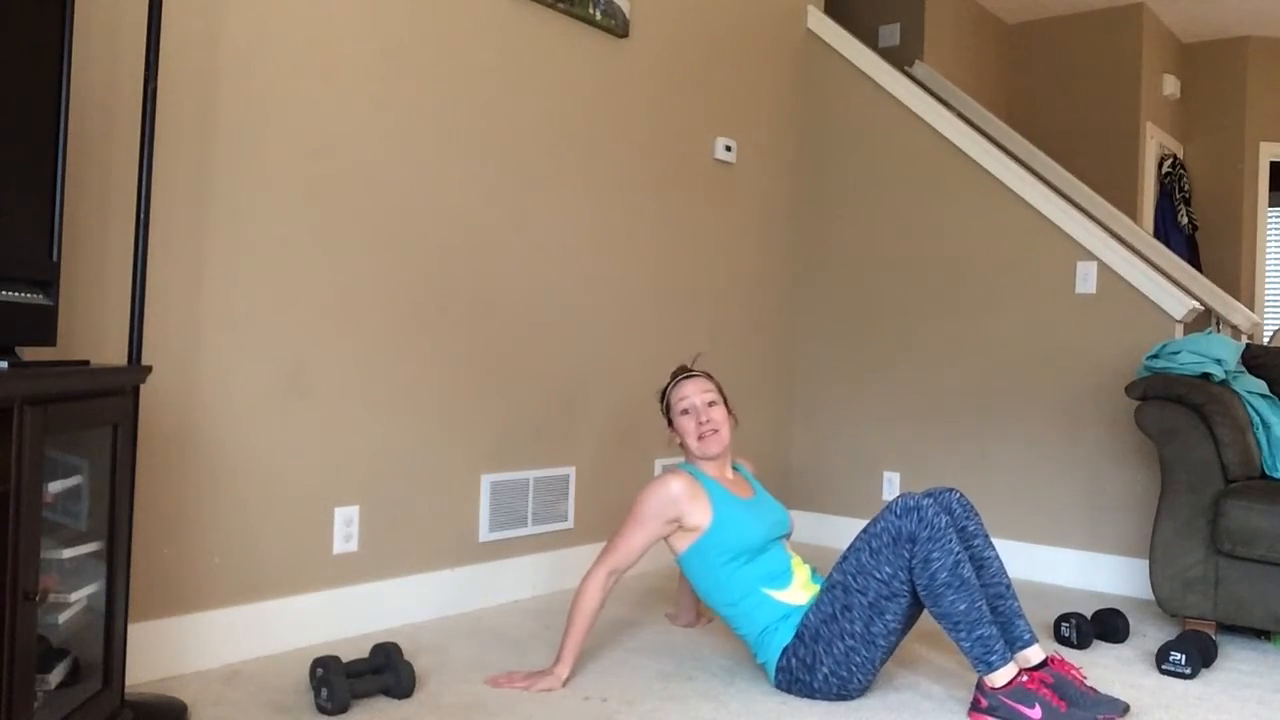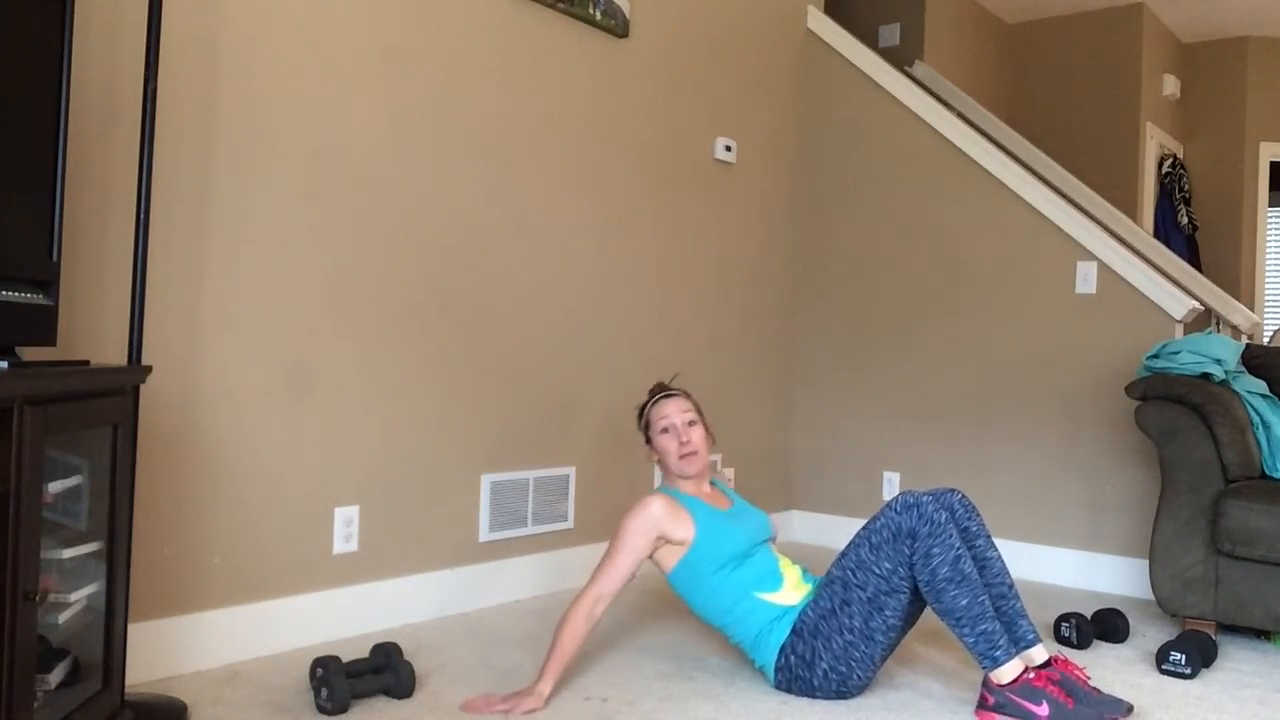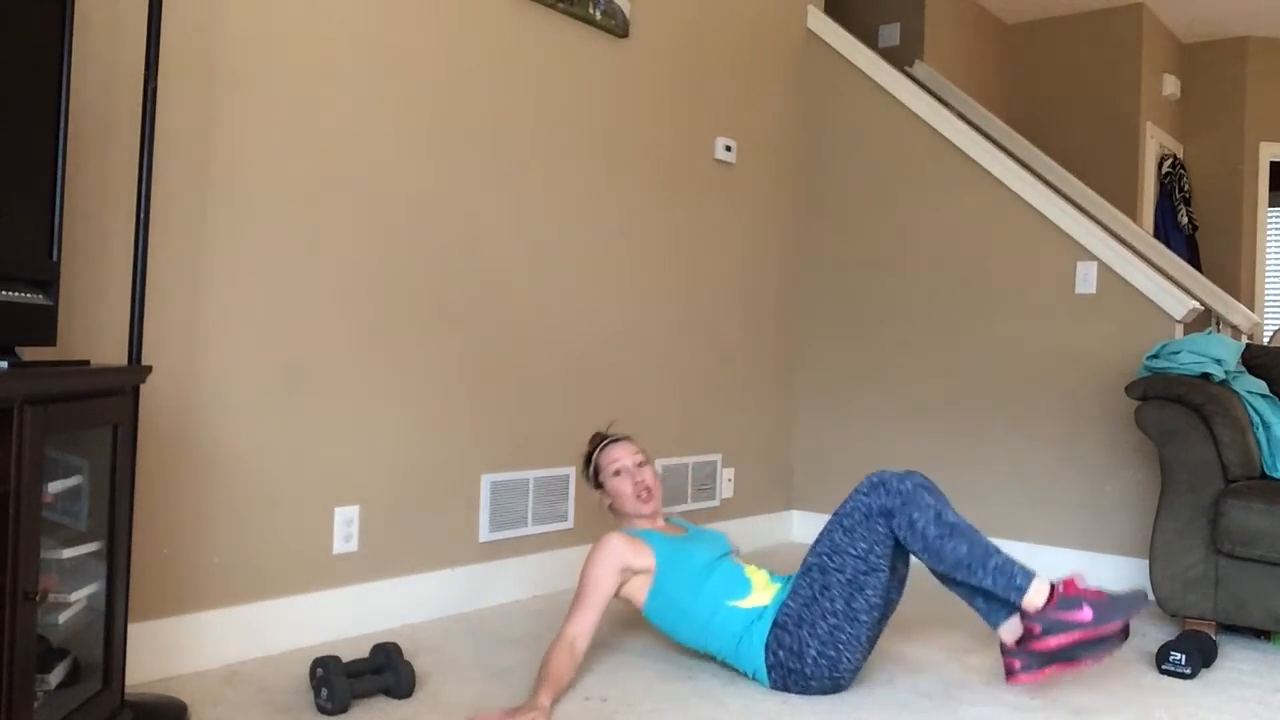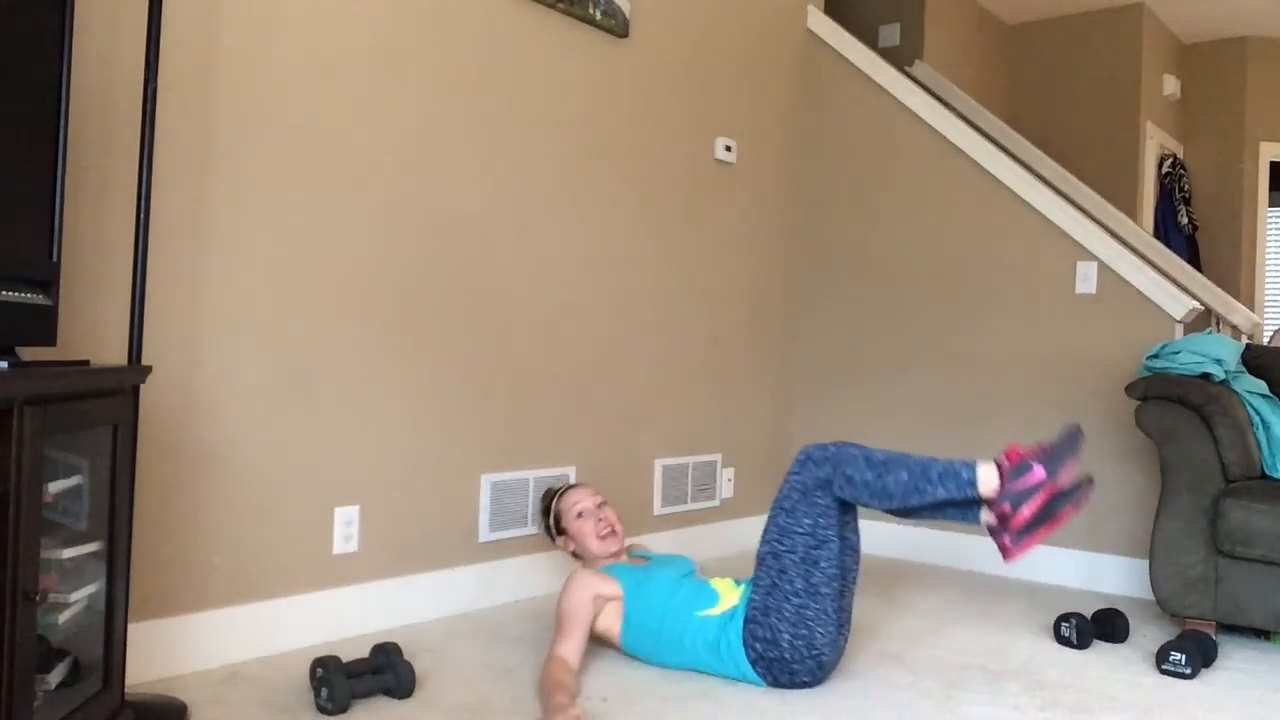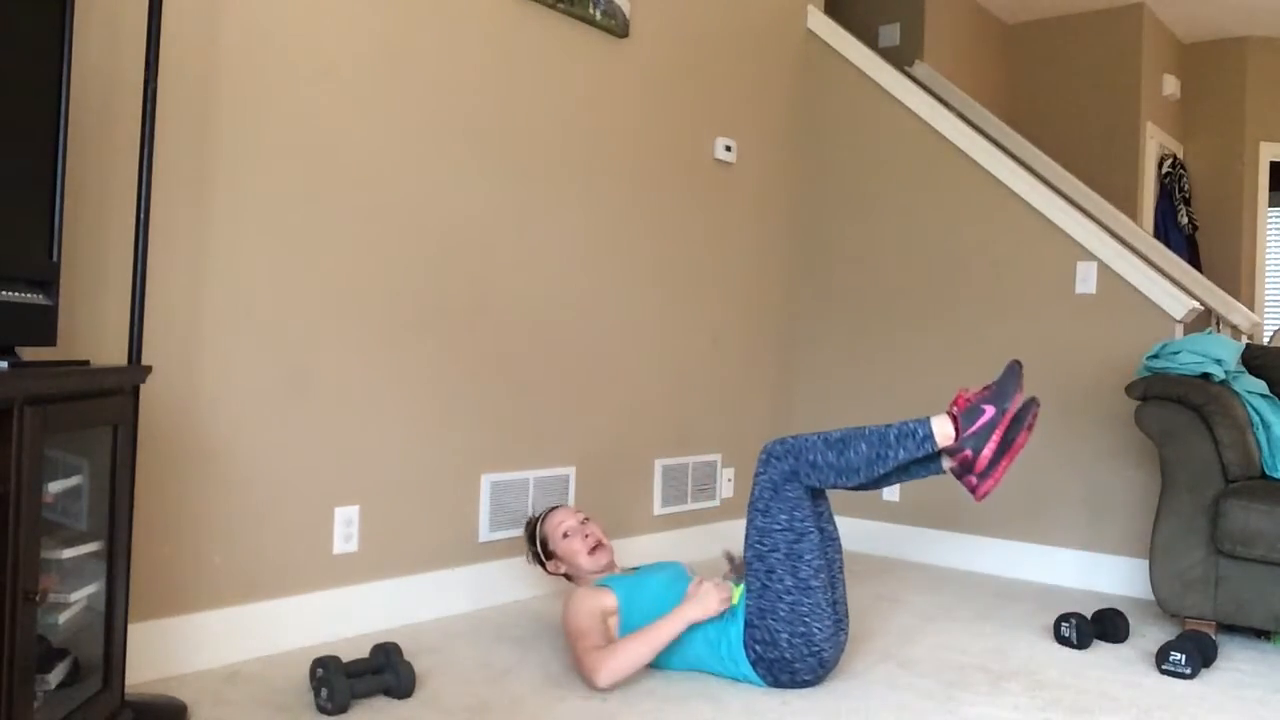
dt=0.4s
person 1, frame 1
left shoulder: (743, 473)
right shoulder: (674, 491)
right elbow: (603, 572)
left wrist: (691, 610)
left hip: (832, 628)
right hip: (808, 658)
left knee: (946, 504)
right knee: (915, 518)
left ankle: (1030, 661)
person 1, frame 2
left shoulder: (723, 494)
right shoulder: (658, 511)
right elbow: (593, 598)
left hip: (825, 627)
right hip: (807, 658)
left knee: (947, 503)
right knee: (915, 514)
left ankle: (1031, 657)
person 1, frame 3
left shoulder: (683, 530)
right shoulder: (617, 550)
right elbow: (571, 639)
left hip: (815, 636)
right hip: (794, 653)
left knee: (901, 491)
right knee: (888, 494)
left ankle: (1025, 628)
right ankle: (1038, 596)
person 1, frame 4
left shoulder: (645, 560)
right shoulder: (585, 591)
right elbow: (558, 665)
left hip: (800, 636)
right hip: (777, 649)
left knee: (833, 477)
right knee: (818, 466)
left ankle: (1000, 514)
right ankle: (997, 481)
person 1, frame 5
left shoulder: (645, 576)
right shoulder: (586, 603)
right elbow: (599, 671)
right wrist: (690, 610)
left hip: (813, 633)
right hip: (782, 650)
left knee: (801, 472)
right knee: (784, 459)
left ankle: (963, 459)
right ankle: (953, 431)
